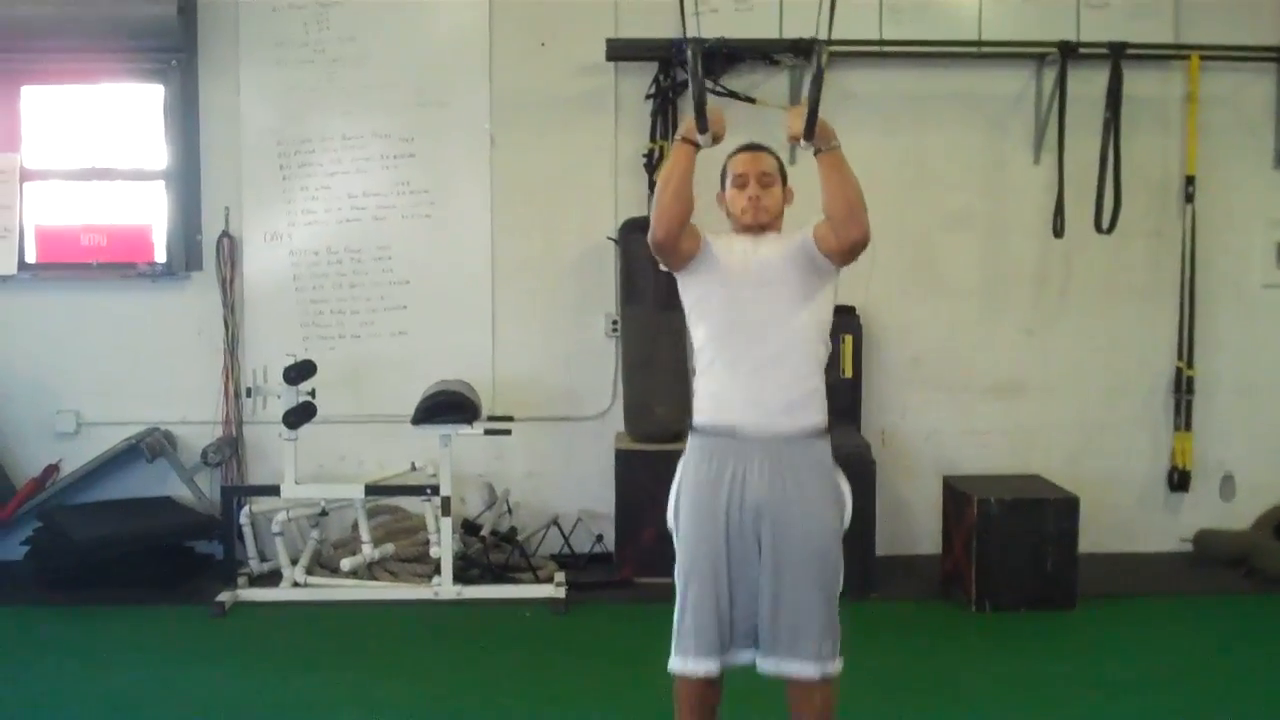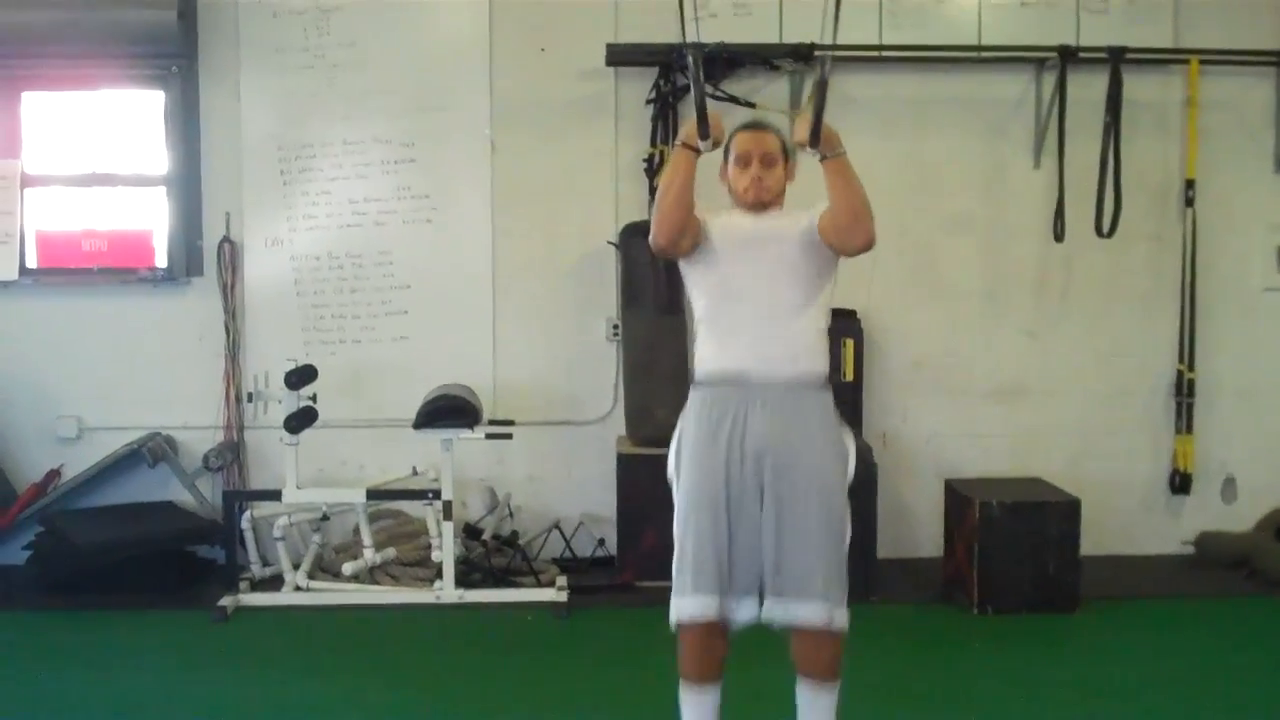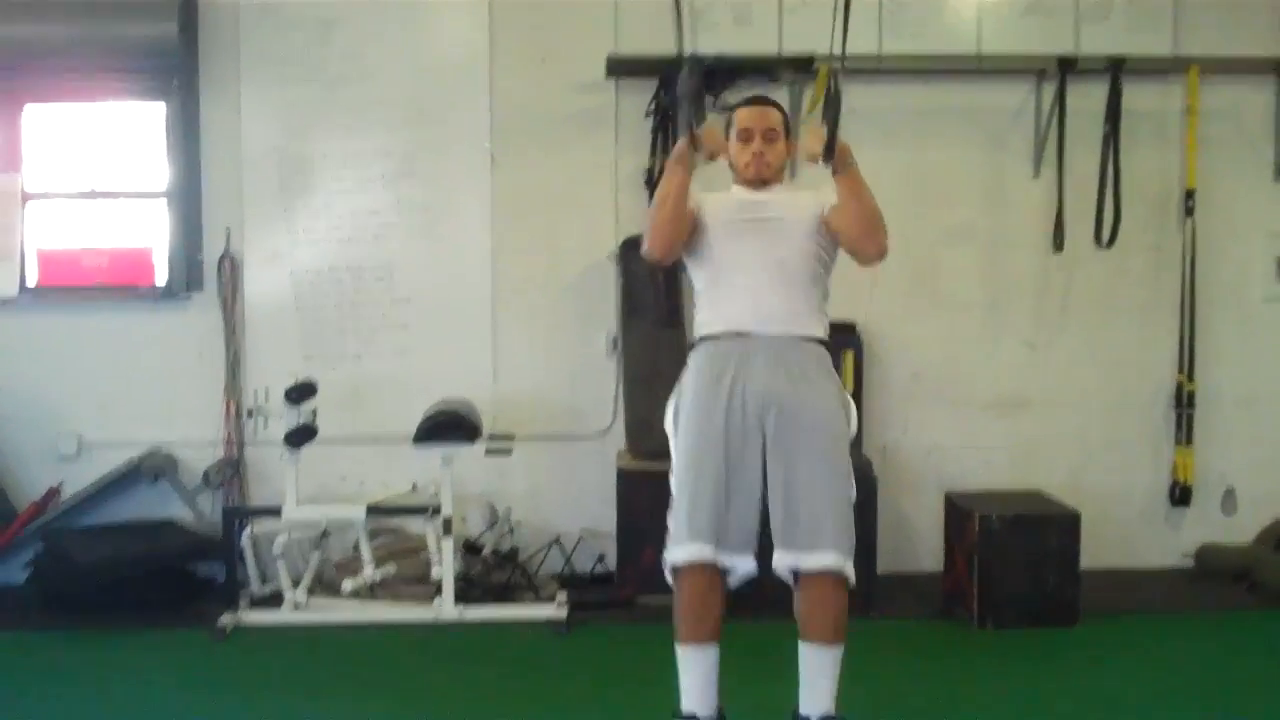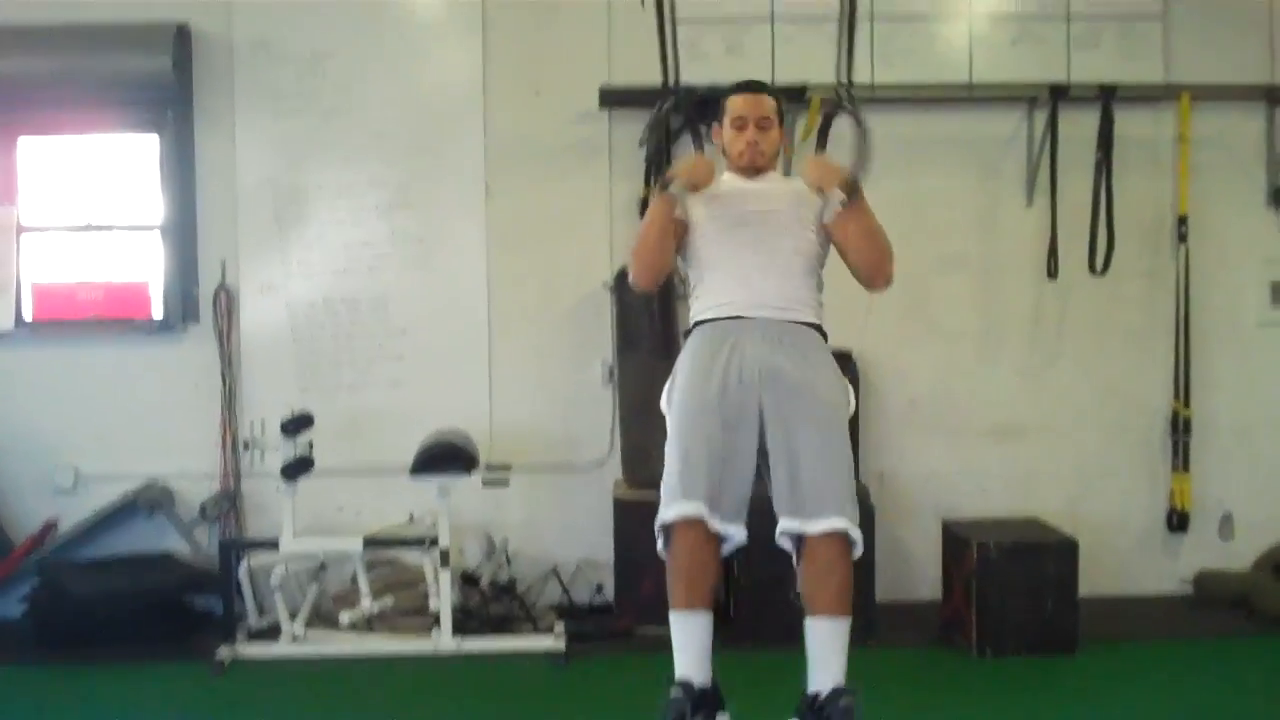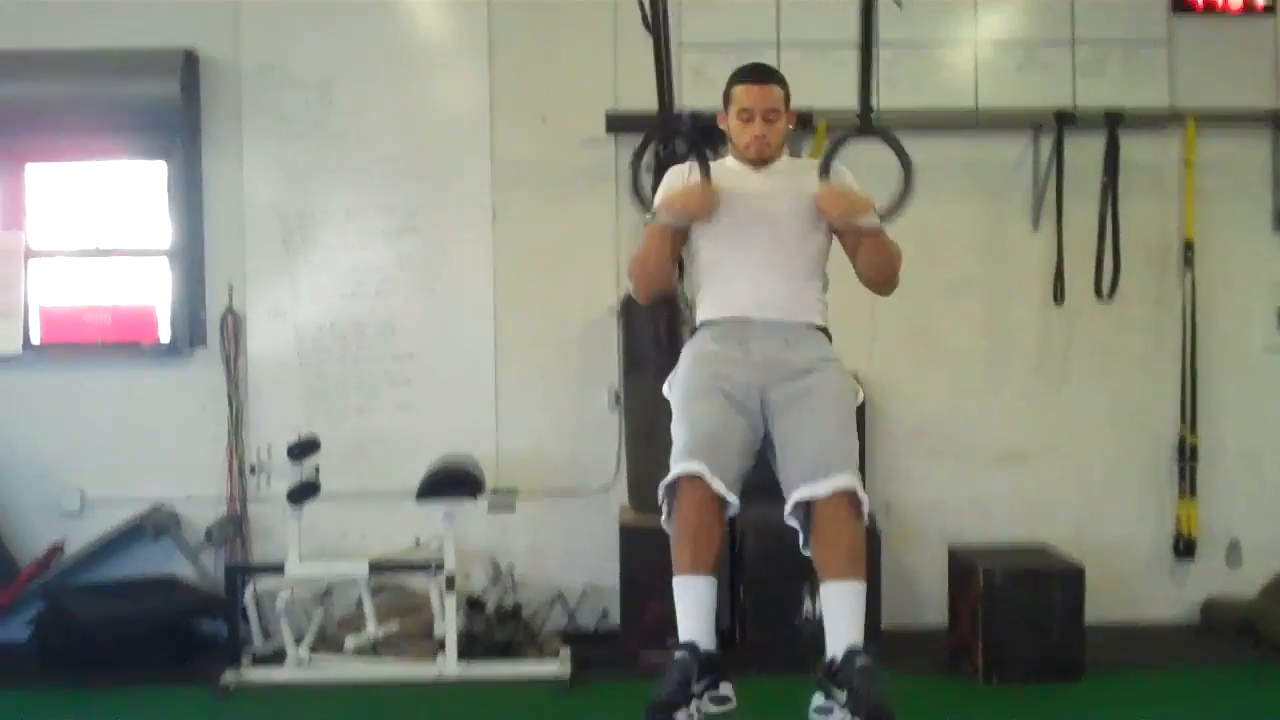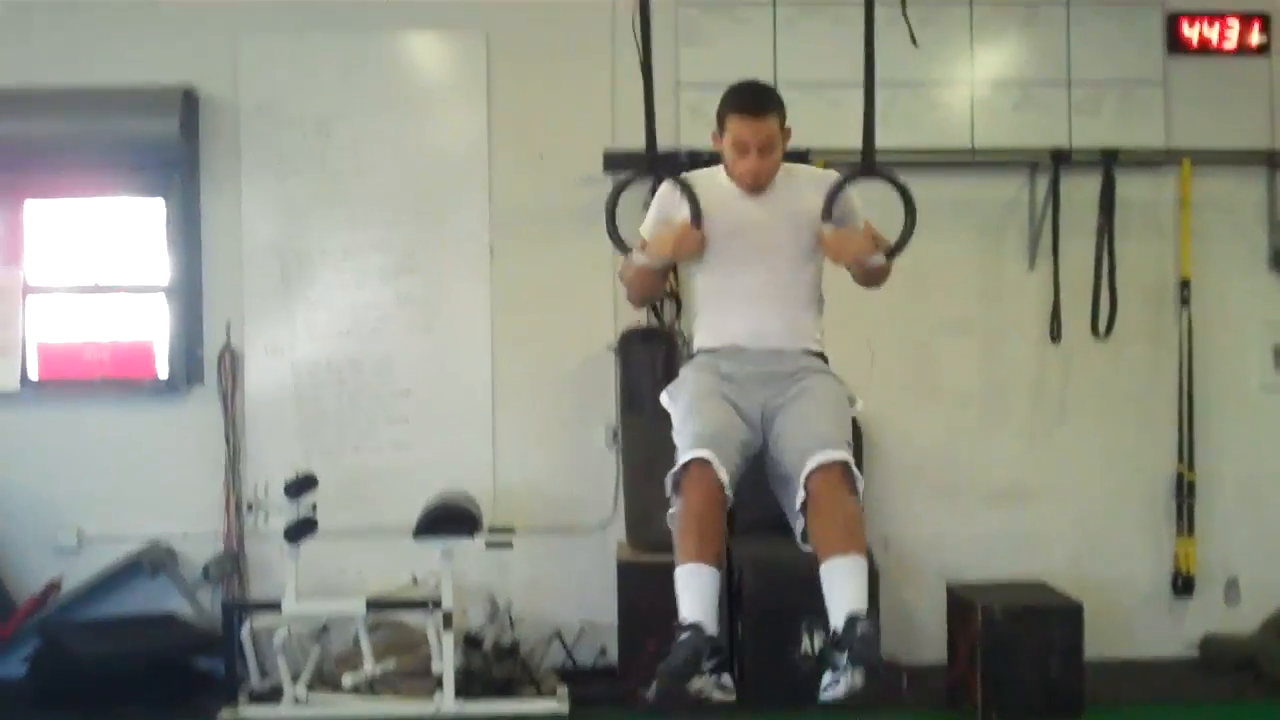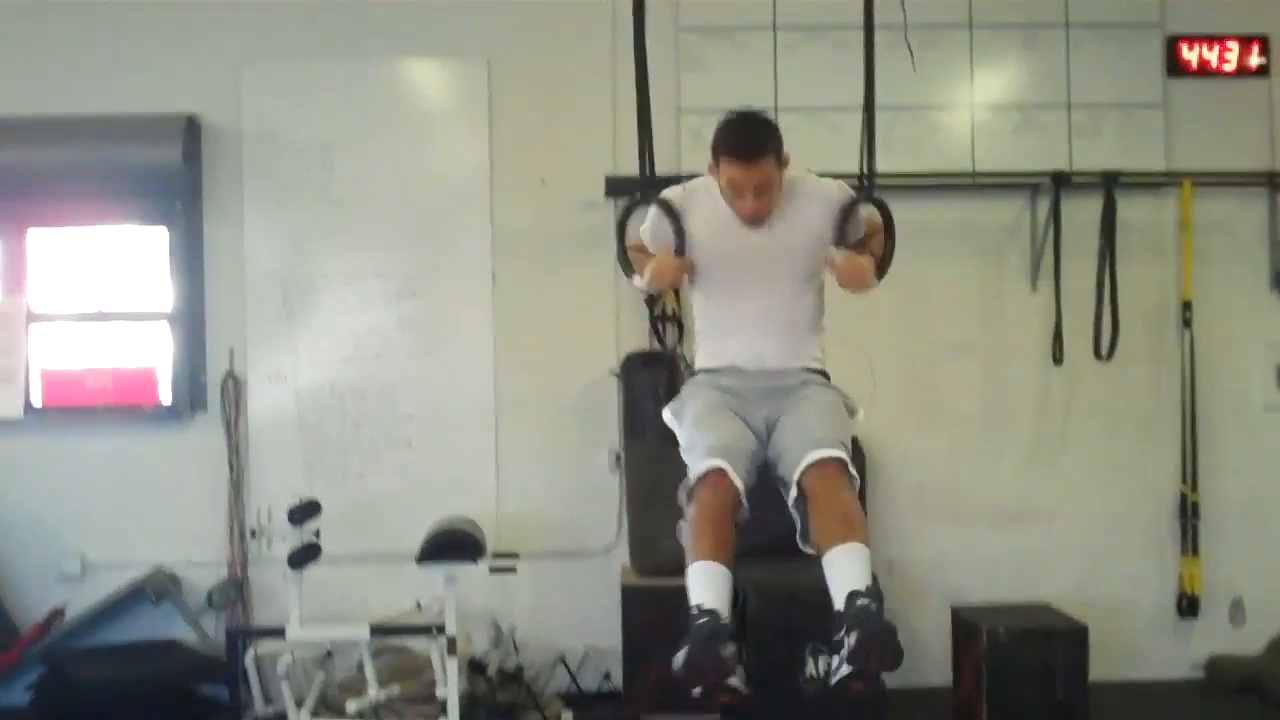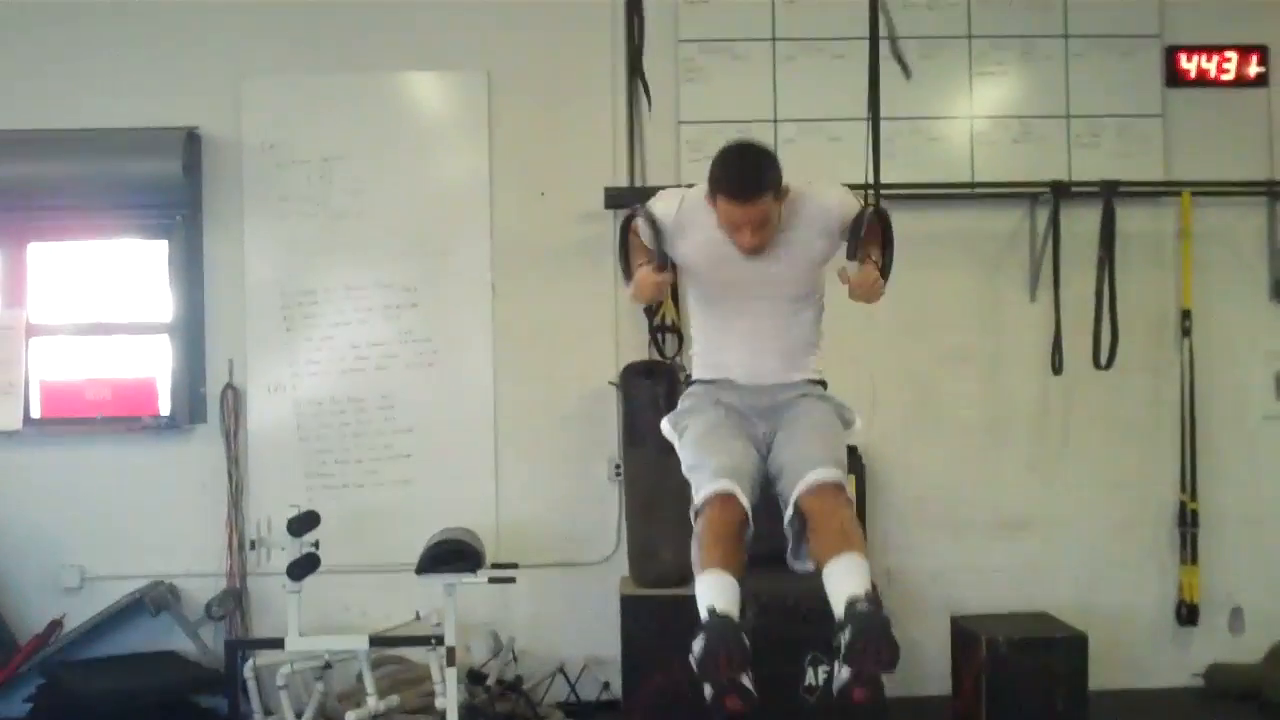
dt=0.1s
person 1, frame 1
left shoulder: (809, 256)
right shoulder: (701, 260)
left elbow: (853, 231)
right elbow: (661, 232)
left wrist: (824, 142)
right wrist: (689, 138)
left hip: (800, 461)
right hip: (716, 462)
left knee: (810, 658)
right knee: (698, 654)
person 1, frame 2
left shoulder: (811, 226)
right shoulder: (705, 229)
left elbow: (860, 235)
right elbow: (663, 236)
left wrist: (828, 146)
right wrist: (688, 144)
left hip: (802, 408)
right hip: (718, 407)
left knee: (818, 602)
right knee: (701, 601)
person 1, frame 3
left shoulder: (815, 208)
right shoulder: (703, 209)
left elbow: (872, 247)
right elbow: (658, 247)
left wrist: (840, 160)
right wrist: (683, 158)
left hip: (803, 373)
right hip: (718, 371)
left knee: (821, 557)
right knee: (698, 552)
person 1, frame 4
left shoulder: (815, 194)
right shoulder: (689, 190)
left elbow: (878, 276)
right elbow: (643, 277)
left wrist: (849, 191)
right wrist: (672, 189)
left hip: (799, 351)
right hip: (715, 348)
left knee: (824, 522)
right knee: (693, 514)
person 1, frame 5
left shoulder: (823, 182)
right shoulder: (687, 179)
left elbow: (884, 279)
right elbow: (645, 288)
left wrist: (864, 220)
right wrist: (668, 216)
left hip: (804, 350)
right hip: (720, 346)
left knee: (832, 490)
right knee: (696, 478)
left ankle: (846, 664)
right ankle: (696, 656)
person 1, frame 6
left shoulder: (820, 190)
right shoulder: (682, 193)
left elbow: (877, 273)
right elbow: (637, 295)
left wrist: (868, 254)
right wrist: (657, 256)
left hip: (800, 368)
right hip: (718, 367)
left knee: (827, 472)
right knee: (702, 469)
left ankle: (851, 635)
right ankle: (695, 641)
person 1, frame 7
left shoulder: (826, 200)
right shoulder: (680, 205)
left elbow: (875, 232)
right elbow: (638, 254)
left wrist: (866, 262)
right wrist: (651, 270)
left hip: (801, 383)
right hip: (720, 383)
left knee: (825, 470)
right knee: (715, 477)
left ankle: (860, 619)
right ankle: (708, 630)
person 1, frame 8
left shoulder: (825, 210)
right shoulder: (675, 214)
right elbow: (635, 228)
left wrist: (870, 266)
right wrist: (643, 273)
left hip: (799, 397)
right hip: (716, 397)
left knee: (822, 492)
right knee: (721, 499)
left ankle: (862, 630)
right ankle: (721, 639)
